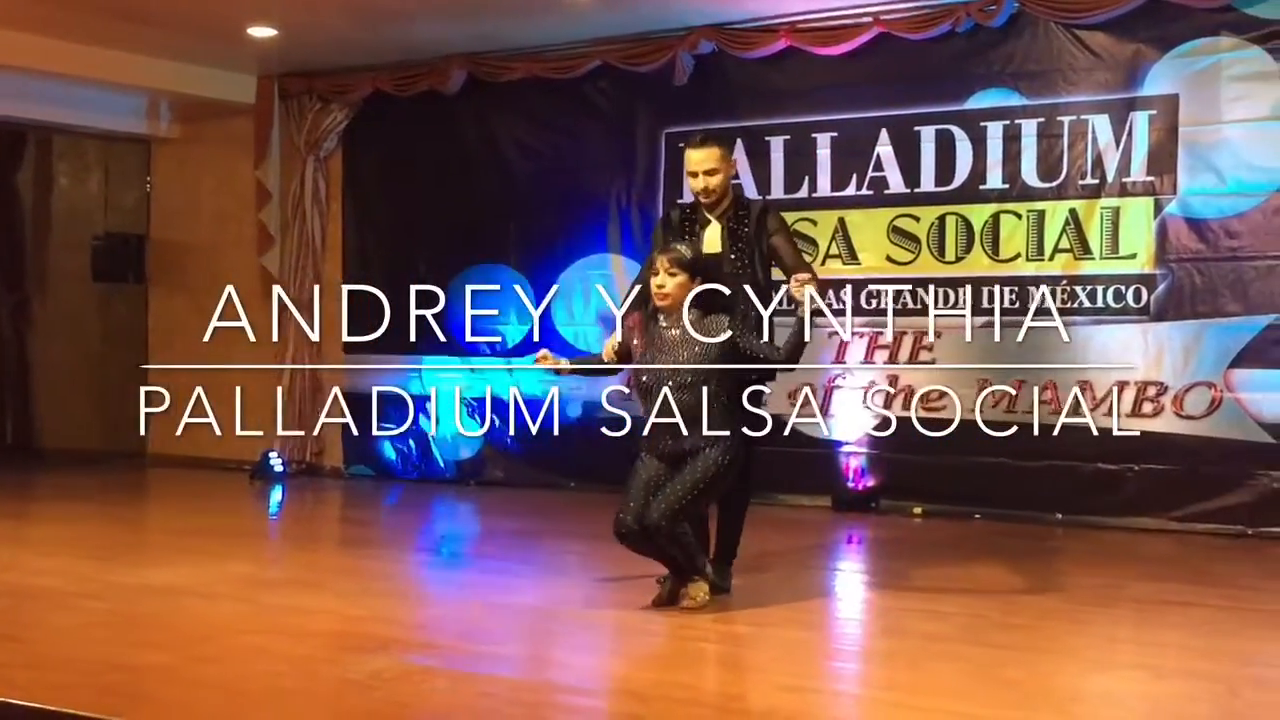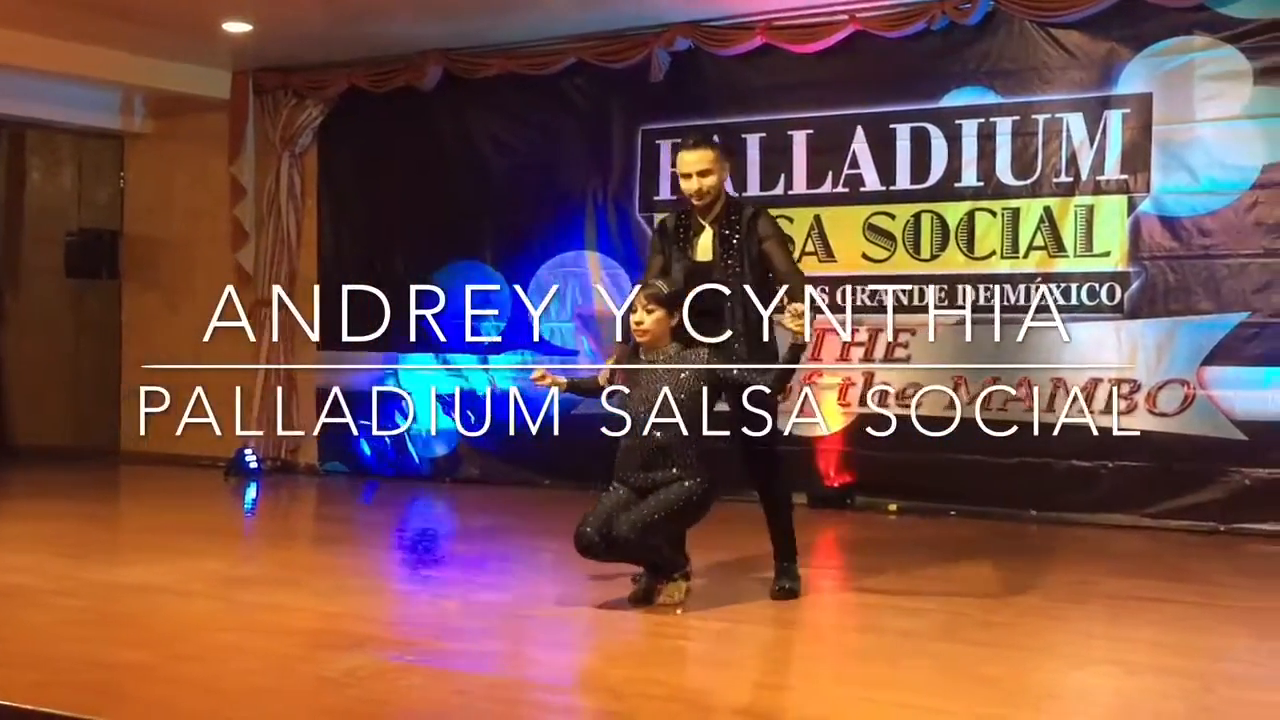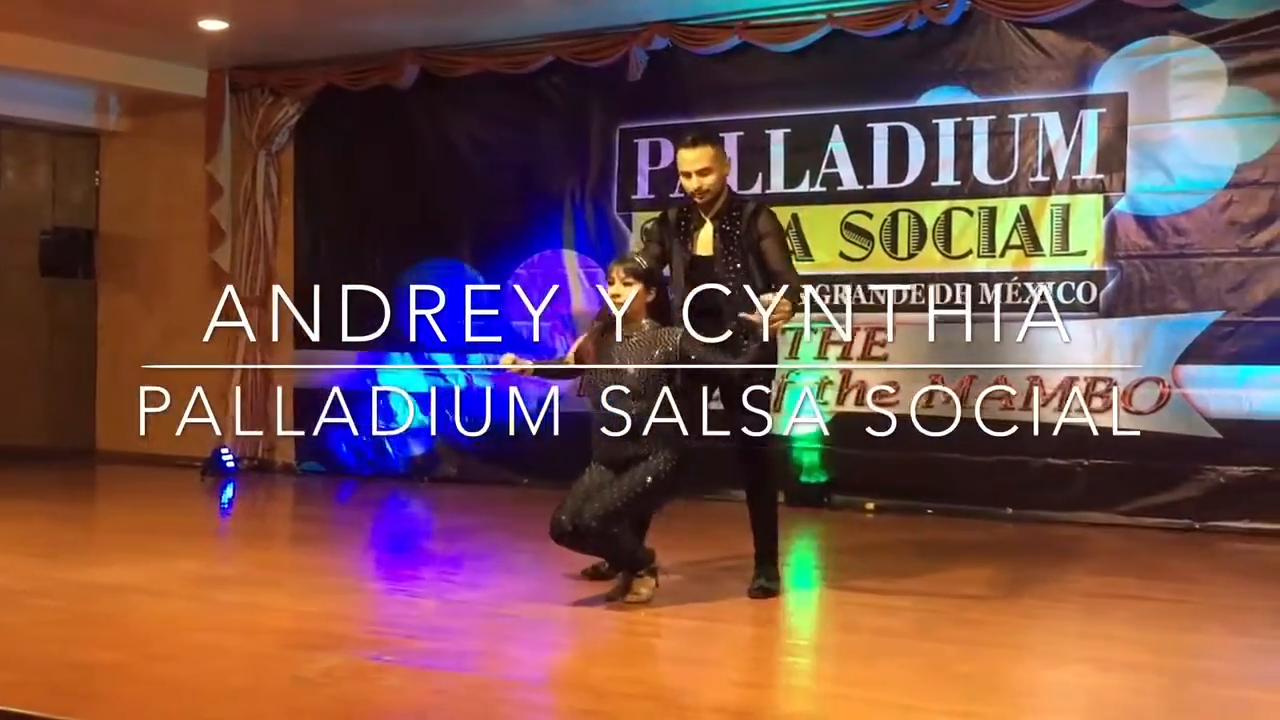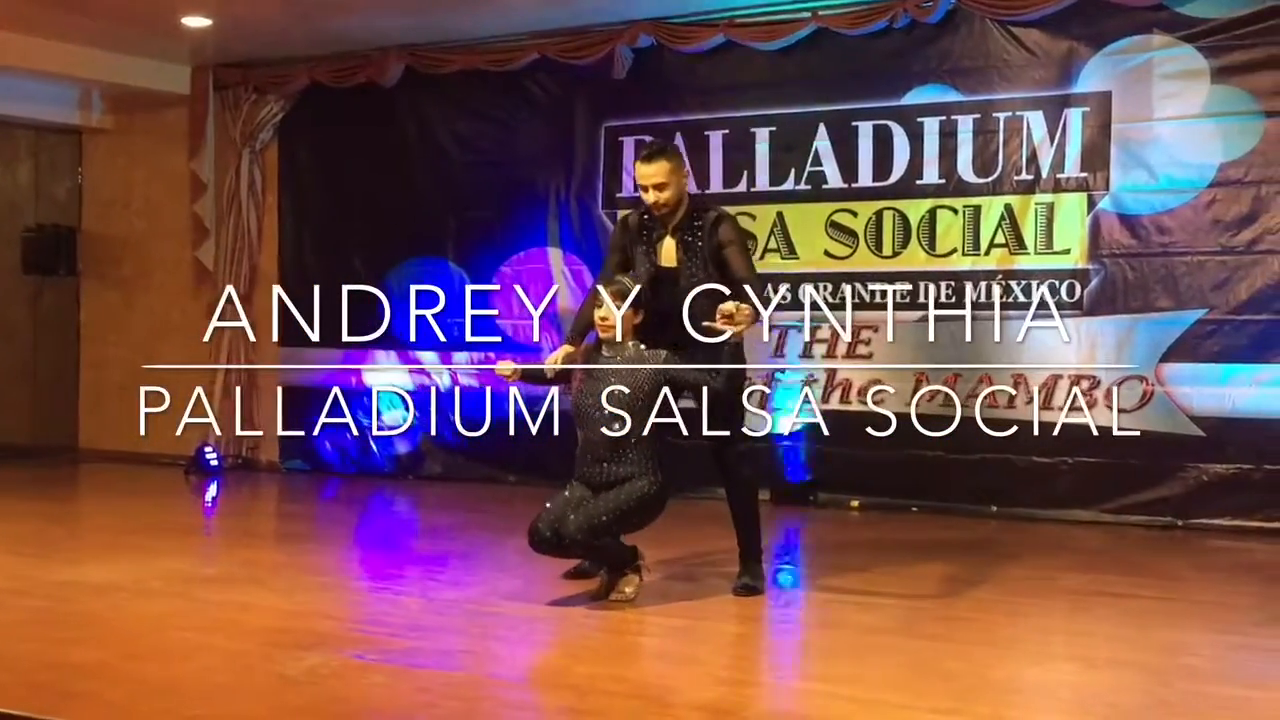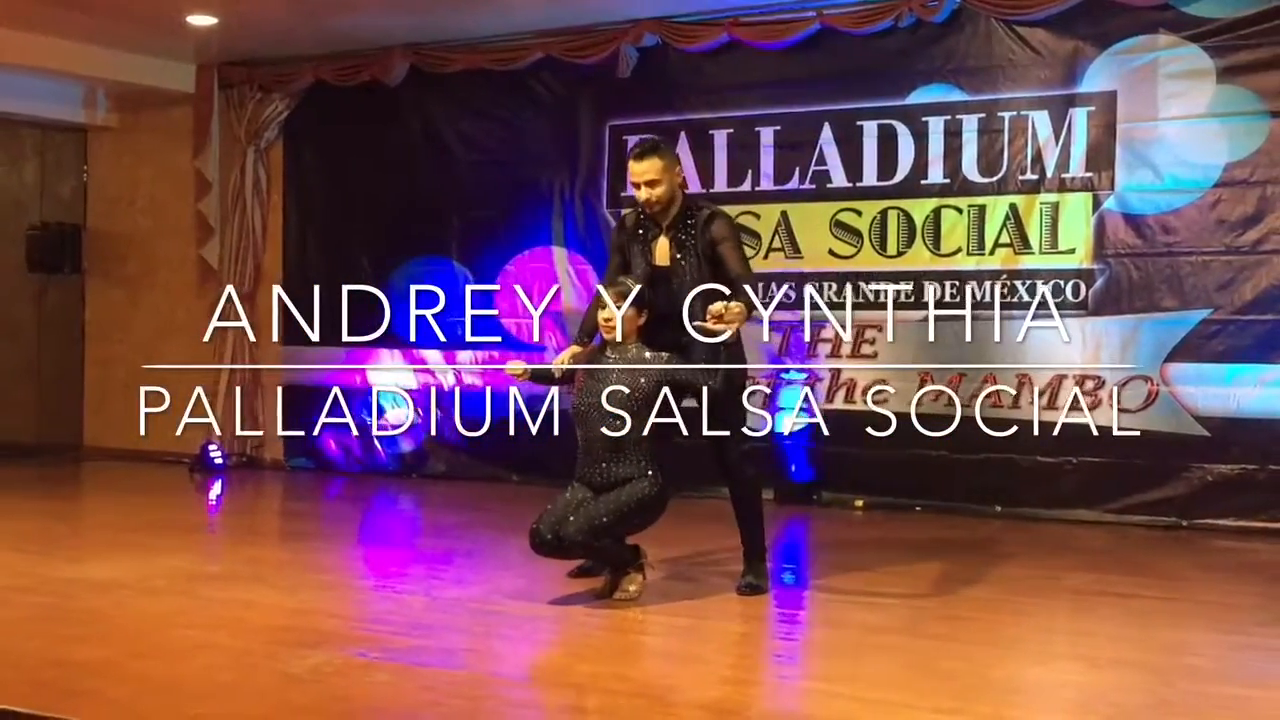
dt=0.4s
person 1, frame 1
left shoulder: (760, 219)
right shoulder: (675, 223)
left elbow: (796, 268)
right elbow: (647, 284)
left wrist: (806, 284)
left ankle: (722, 562)
person 1, frame 2
left shoulder: (754, 223)
right shoulder: (670, 231)
left elbow: (790, 278)
left wrist: (798, 308)
right wrist: (623, 349)
left hip: (747, 356)
left knee: (760, 456)
left ankle: (786, 563)
person 1, frame 3
left shoulder: (756, 220)
right shoulder: (670, 224)
left elbow: (787, 281)
left wrist: (783, 306)
left knee: (750, 454)
left ankle: (766, 565)
person 1, frame 4
left shoulder: (717, 226)
right shoulder: (631, 229)
left elbow: (749, 287)
left wrist: (745, 312)
right wrist: (572, 343)
left hip: (713, 354)
right hip: (656, 353)
left knee: (729, 454)
left ankle: (751, 562)
person 1, frame 5
left shoulder: (711, 224)
right shoulder: (629, 229)
left elbow: (744, 283)
right elbow: (608, 292)
left wrist: (737, 310)
right wrist: (580, 343)
left hip: (711, 355)
right hip: (655, 354)
left knee: (730, 454)
left ankle: (755, 562)
person 2, frame 1
left shoulder: (720, 327)
right shoulder: (637, 328)
left elbow: (783, 358)
right elbow: (611, 363)
right wrist: (564, 366)
left hip: (711, 446)
right hip: (659, 448)
left knee: (660, 516)
right knee: (628, 526)
left ankle: (699, 572)
right ankle: (679, 572)
person 2, frame 2
left shoulder: (699, 361)
left elbow: (769, 386)
right elbow: (603, 386)
left wrist: (797, 342)
right wrist: (560, 383)
left hip: (684, 481)
right hip: (631, 480)
left knee: (627, 530)
right knee: (589, 538)
left ankle: (675, 570)
right ankle: (655, 568)
person 2, frame 3
left shoulder: (671, 340)
right shoulder: (597, 339)
left elbow: (737, 367)
right elbow: (569, 367)
right wrist: (529, 367)
left hip: (655, 458)
right hip: (606, 460)
left knee: (595, 519)
right knee: (564, 528)
left ankle: (643, 565)
right ankle: (628, 563)
person 2, frame 4
left shoulder: (656, 362)
right shoulder: (584, 359)
left elbow: (720, 386)
right elbow: (550, 375)
left wrist: (734, 340)
right wrist: (518, 373)
left hip: (639, 482)
right hip: (587, 480)
left knee: (577, 530)
right knee: (542, 535)
left ankle: (628, 564)
right ankle: (612, 562)
person 2, frame 5
left shoulder: (658, 363)
right shoulder: (588, 360)
left elbow: (717, 386)
right elbow: (556, 374)
right wrist: (527, 372)
left hip: (639, 482)
right hip: (589, 481)
left knee: (577, 532)
right knee: (544, 537)
left ankle: (630, 562)
right ankle: (615, 561)
